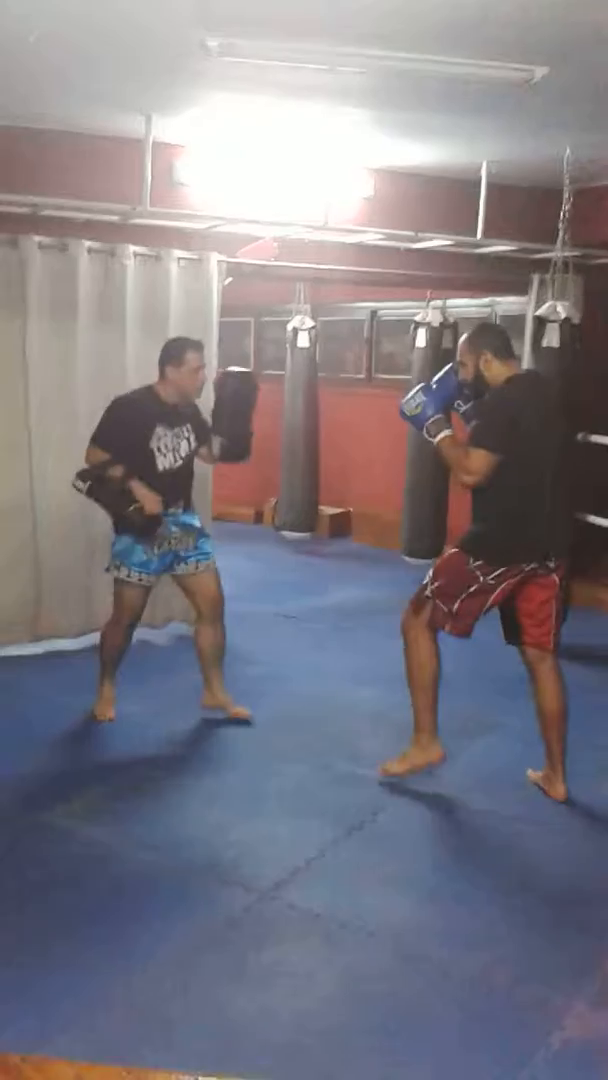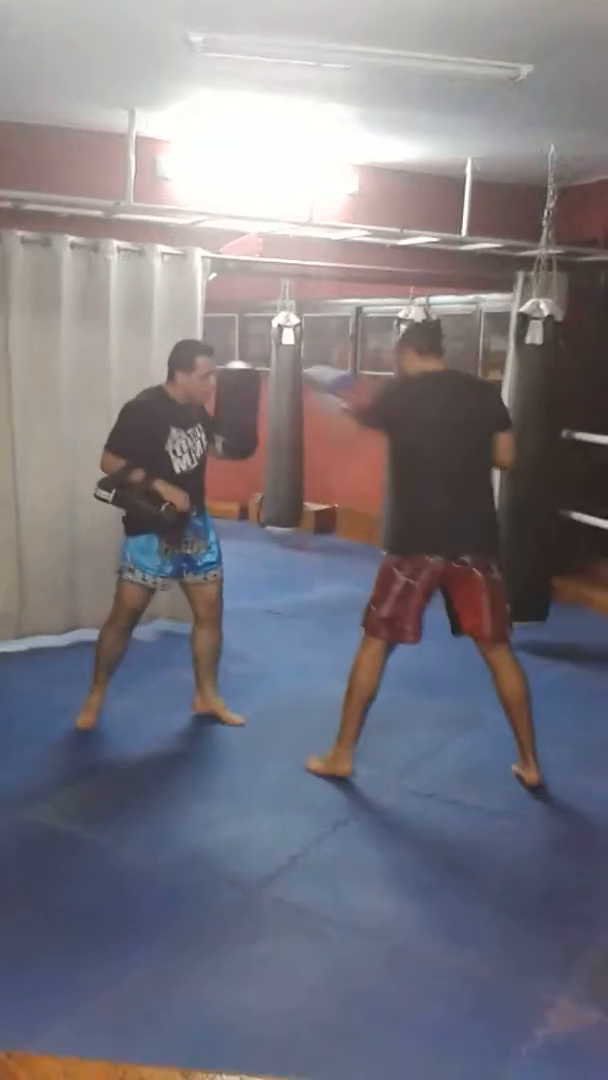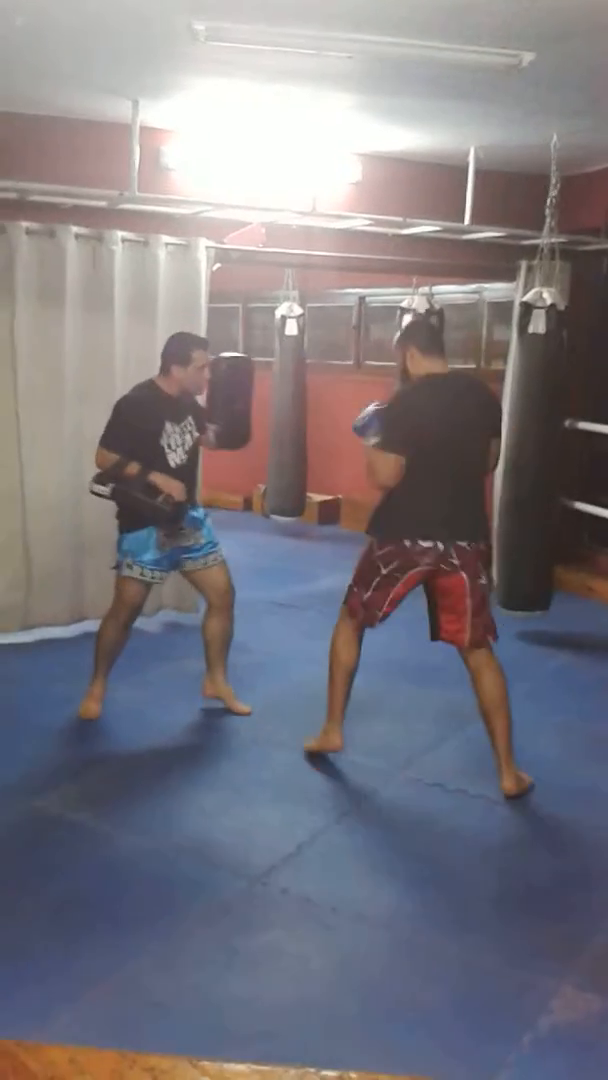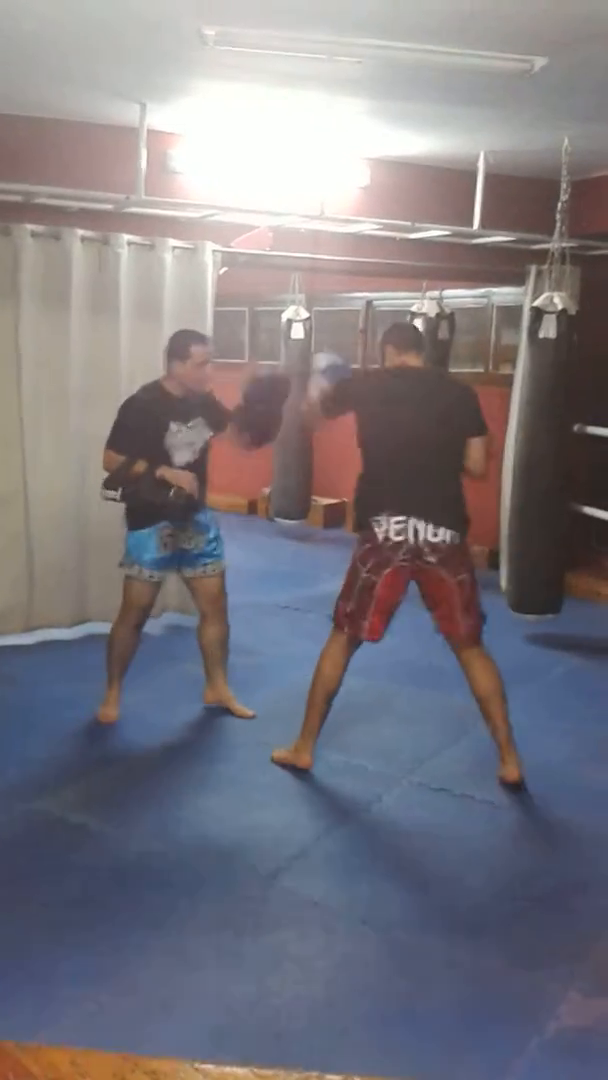
dt=0.4s
person 1, frame 1
left shoulder: (501, 401)
right shoulder: (539, 389)
left elbow: (471, 472)
left wrist: (436, 426)
left hip: (499, 545)
right hip: (546, 546)
left knee: (417, 620)
right knee: (541, 657)
left ankle: (425, 741)
right ankle: (555, 775)
person 1, frame 2
left shoulder: (404, 393)
right shoulder: (483, 393)
left elbow: (349, 419)
right elbow: (505, 457)
left hip: (419, 543)
right hip: (476, 540)
left knee: (376, 640)
right knee: (496, 647)
left ankle: (341, 754)
right ankle: (530, 762)
person 1, frame 3
left shoulder: (406, 402)
right shoulder: (483, 396)
left elbow: (385, 478)
left wrist: (374, 438)
left hip: (404, 538)
right hip: (464, 540)
left knee: (350, 621)
right knee: (478, 652)
left ankle: (332, 730)
right ankle: (508, 771)
person 1, frame 4
left shoulder: (368, 385)
right shoulder: (459, 393)
left elbow: (321, 407)
right elbow: (478, 465)
left wrist: (328, 380)
left hip: (386, 534)
right hip: (444, 535)
left knee: (342, 638)
right knee: (469, 647)
left ankle: (303, 747)
right ankle: (509, 761)
person 2, frame 1
left shoulder: (188, 410)
right shoulder: (129, 408)
left elbow: (211, 452)
right elbow: (95, 457)
right wrist: (136, 487)
left hip: (183, 522)
right hip: (140, 527)
left knee: (211, 605)
right knee: (126, 615)
left ankle: (216, 693)
right ankle: (106, 688)
person 2, frame 2
left shoulder: (196, 409)
right shoulder: (142, 410)
left elbow: (220, 448)
right elbow: (110, 463)
right wrist: (161, 487)
left hip: (196, 525)
right hip: (152, 530)
left knee: (210, 612)
right knee: (125, 615)
left ankle: (207, 697)
right ankle: (95, 696)
person 2, frame 3
left shoulder: (186, 400)
right shoulder: (136, 405)
left elbow: (210, 437)
right elbow: (105, 459)
right wrist: (157, 478)
left hip: (189, 517)
right hip: (146, 523)
left knee: (222, 595)
right knee: (125, 609)
left ankle: (217, 682)
right ankle: (97, 687)
person 2, frame 4
left shoulder: (200, 400)
right shoulder: (142, 406)
right elbow: (112, 461)
right wrist: (163, 472)
left hip: (196, 520)
right hip: (152, 524)
left knee: (214, 605)
right knee: (134, 613)
left ankle: (217, 688)
right ankle: (112, 693)
